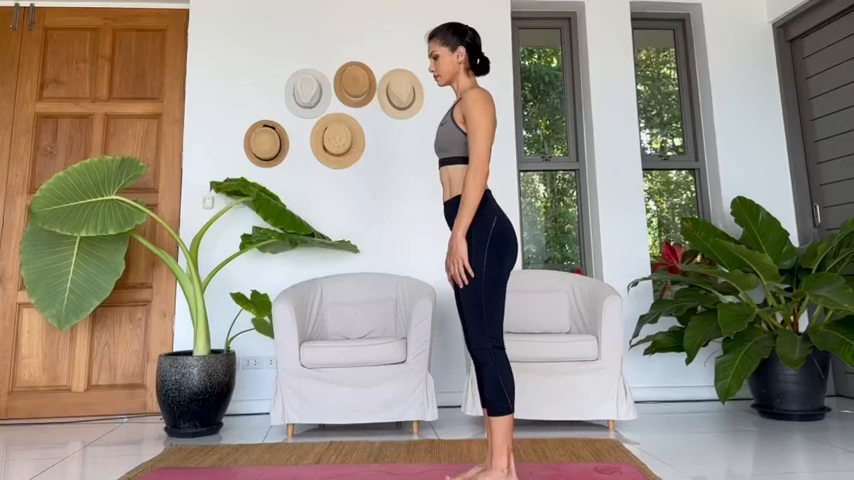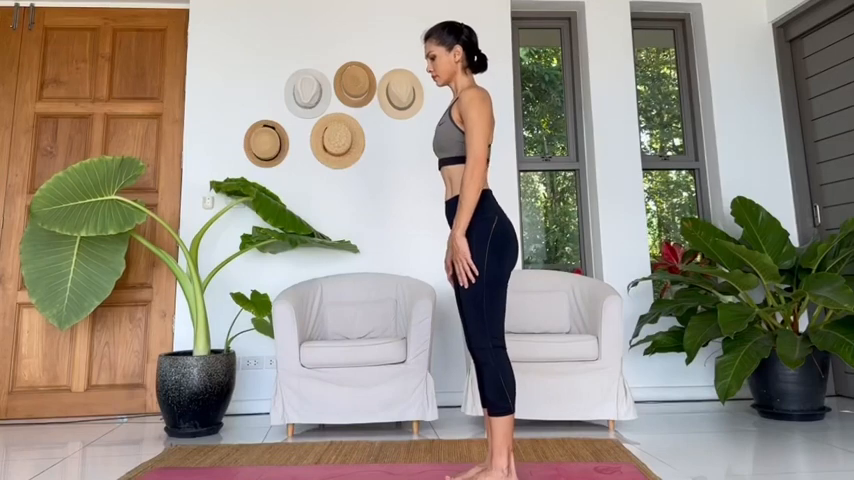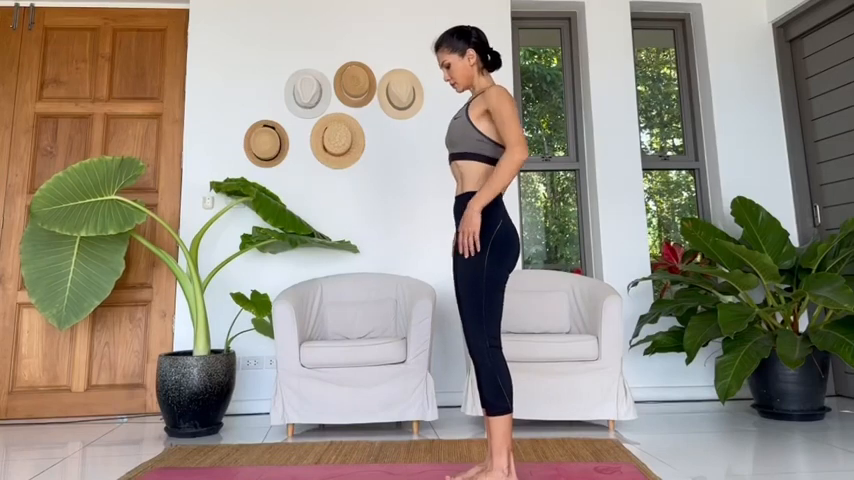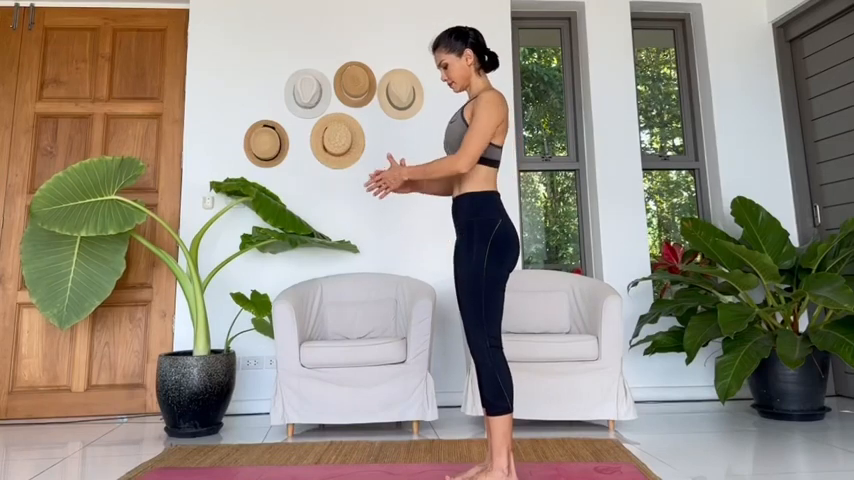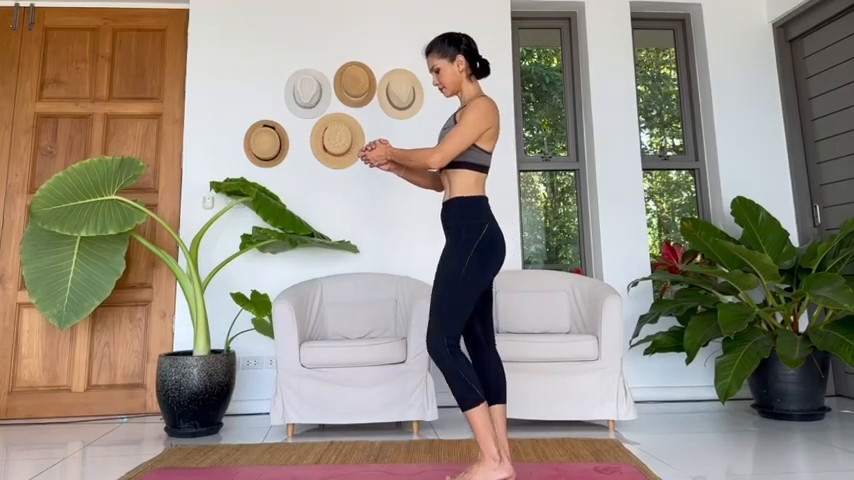
dt=1s
person 1, frame 1
left shoulder: (476, 97)
right shoulder: (459, 105)
left elbow: (478, 170)
left wrist: (459, 237)
left hip: (482, 230)
right hip: (471, 232)
left knee: (486, 344)
right knee: (480, 345)
person 1, frame 2
left shoulder: (472, 98)
right shoulder: (458, 104)
left elbow: (476, 167)
left wrist: (459, 235)
left hip: (482, 230)
right hip: (472, 231)
left knee: (487, 344)
right knee: (481, 345)
person 1, frame 3
left shoulder: (495, 97)
right shoulder: (473, 105)
left elbow: (517, 153)
left wrist: (475, 209)
left hip: (487, 228)
right hip: (474, 226)
left knee: (484, 343)
right knee: (479, 344)
person 1, frame 4
left shoulder: (489, 100)
right shoulder: (469, 108)
left elbow: (462, 164)
left wrist: (404, 173)
right wrist: (407, 180)
left hip: (487, 227)
right hip: (473, 229)
left knee: (485, 342)
right knee: (481, 343)
person 1, frame 5
left shoulder: (482, 106)
right shoulder: (463, 113)
left elbow: (436, 159)
right elbow: (439, 179)
left wrist: (392, 152)
right wrist: (391, 165)
left hip: (473, 232)
right hip: (468, 234)
left knee: (441, 340)
right knee: (479, 343)
